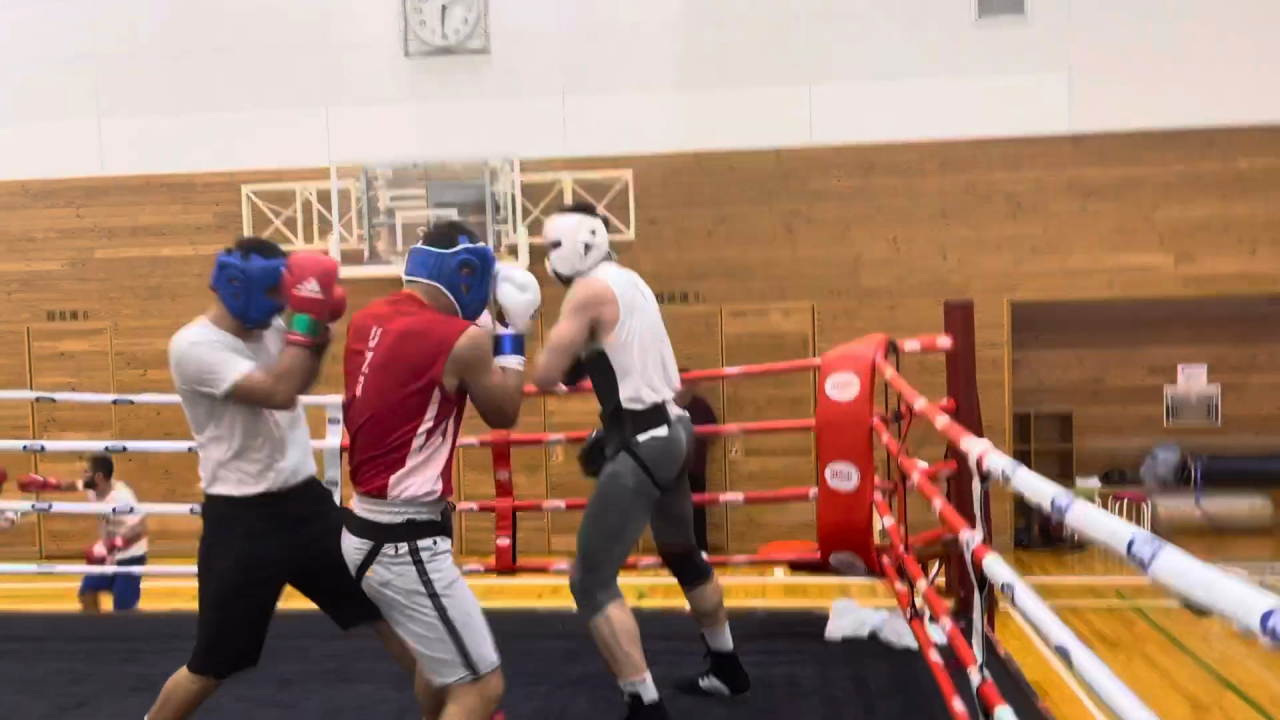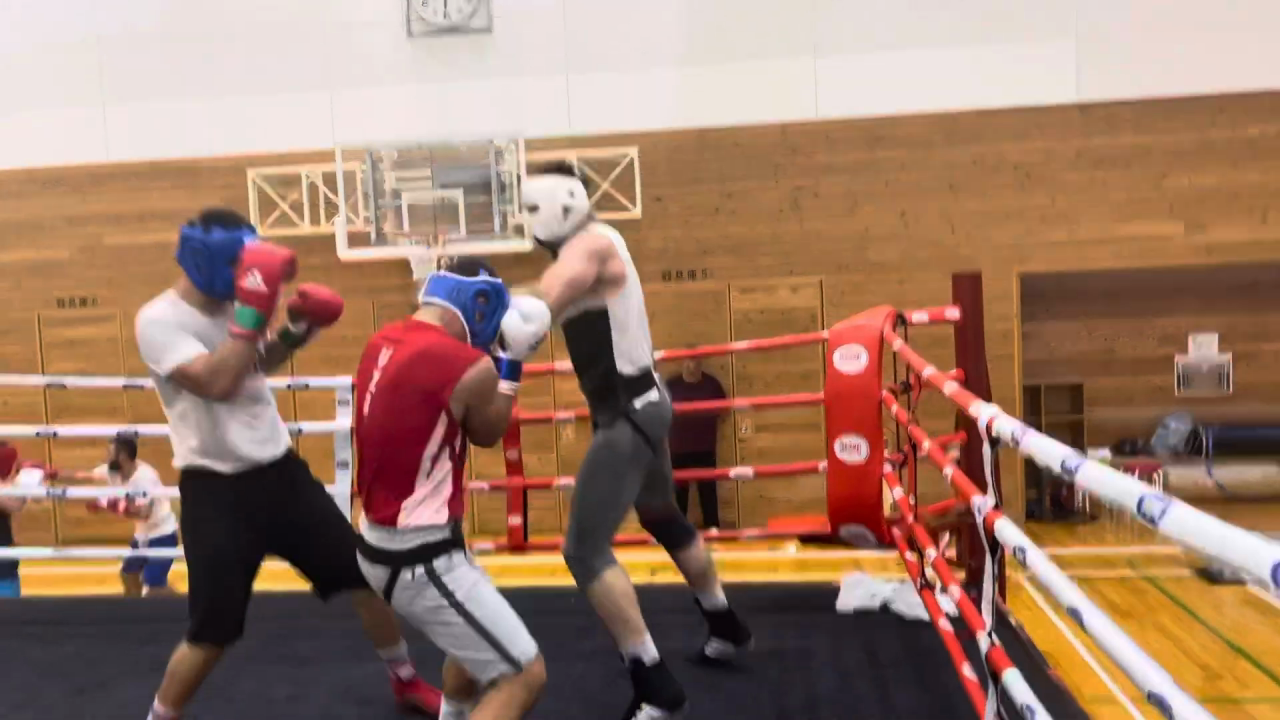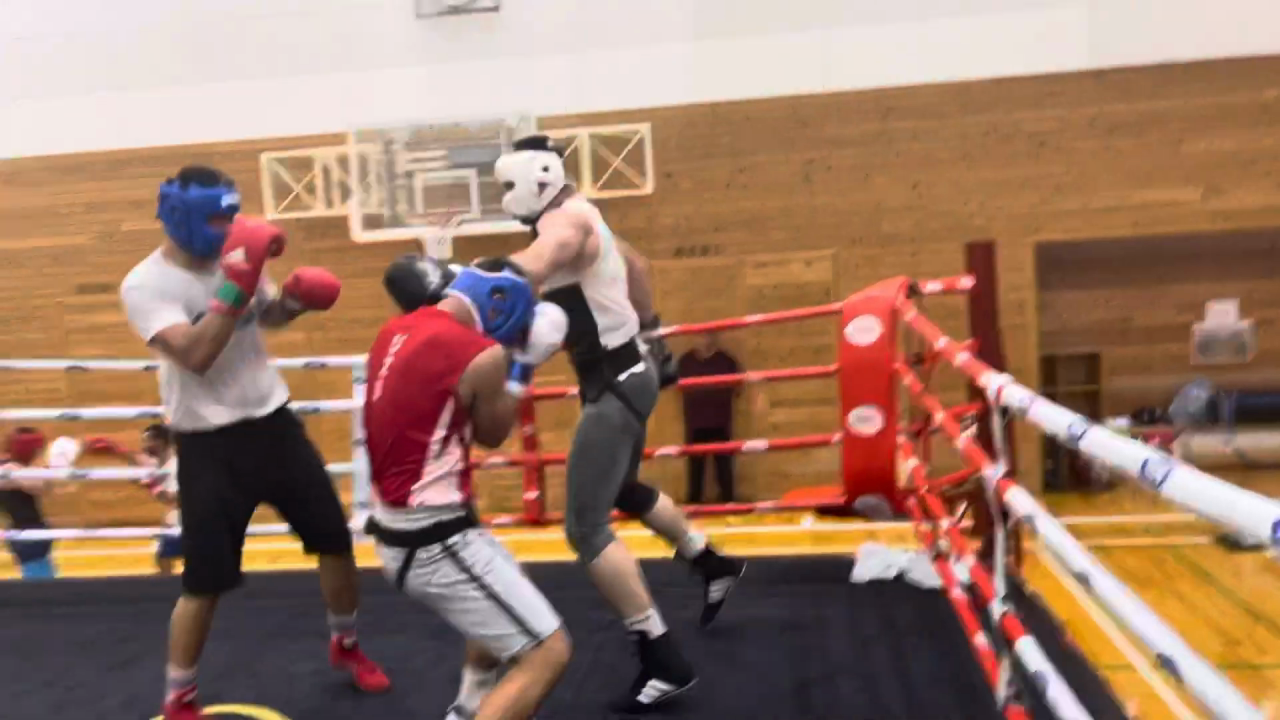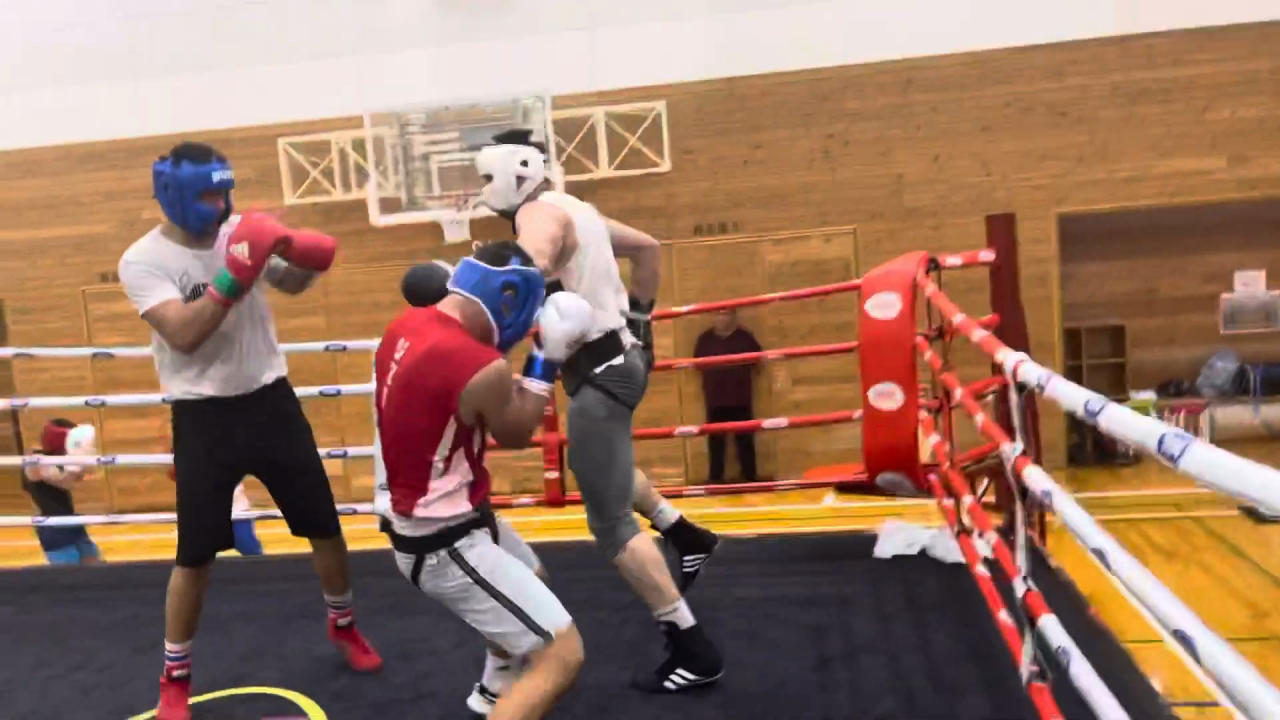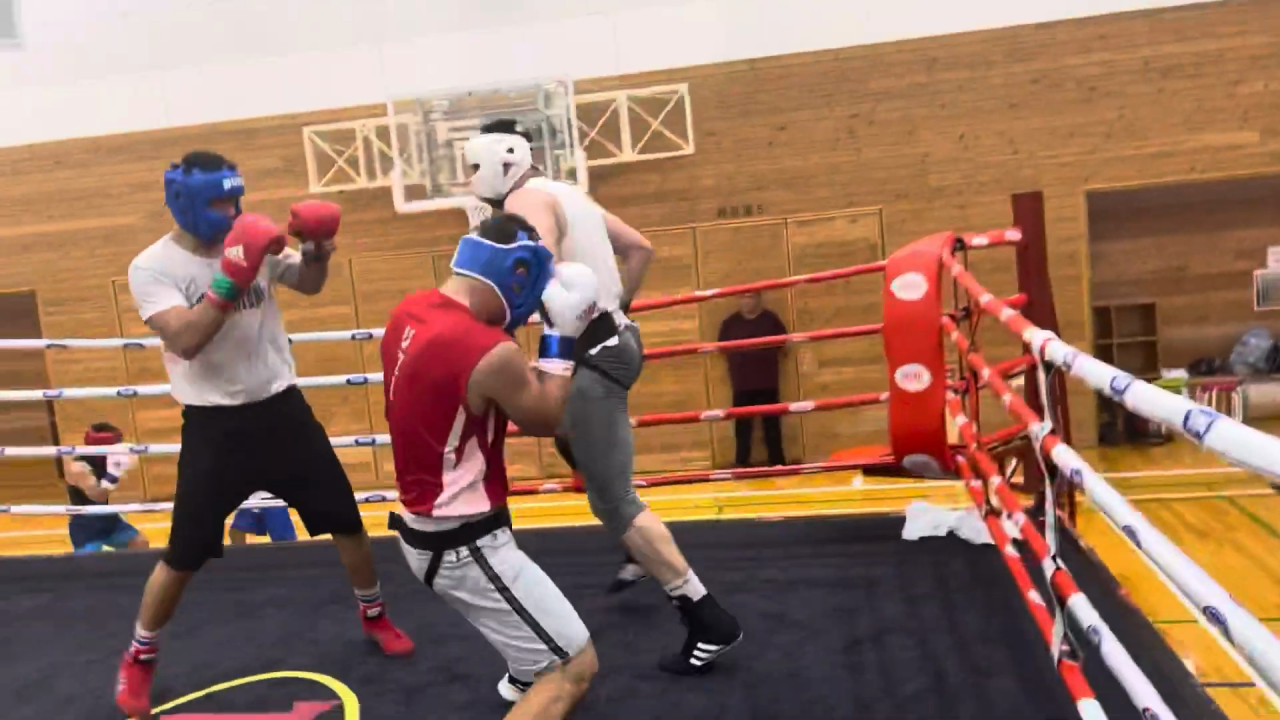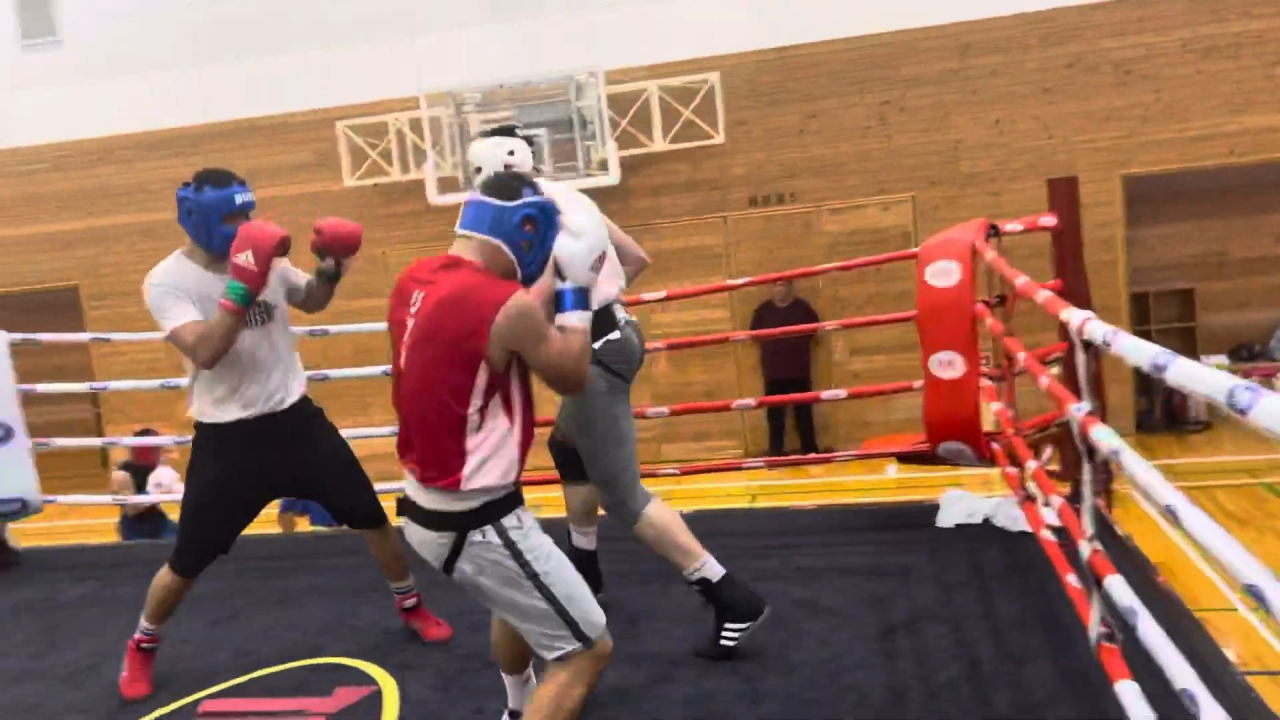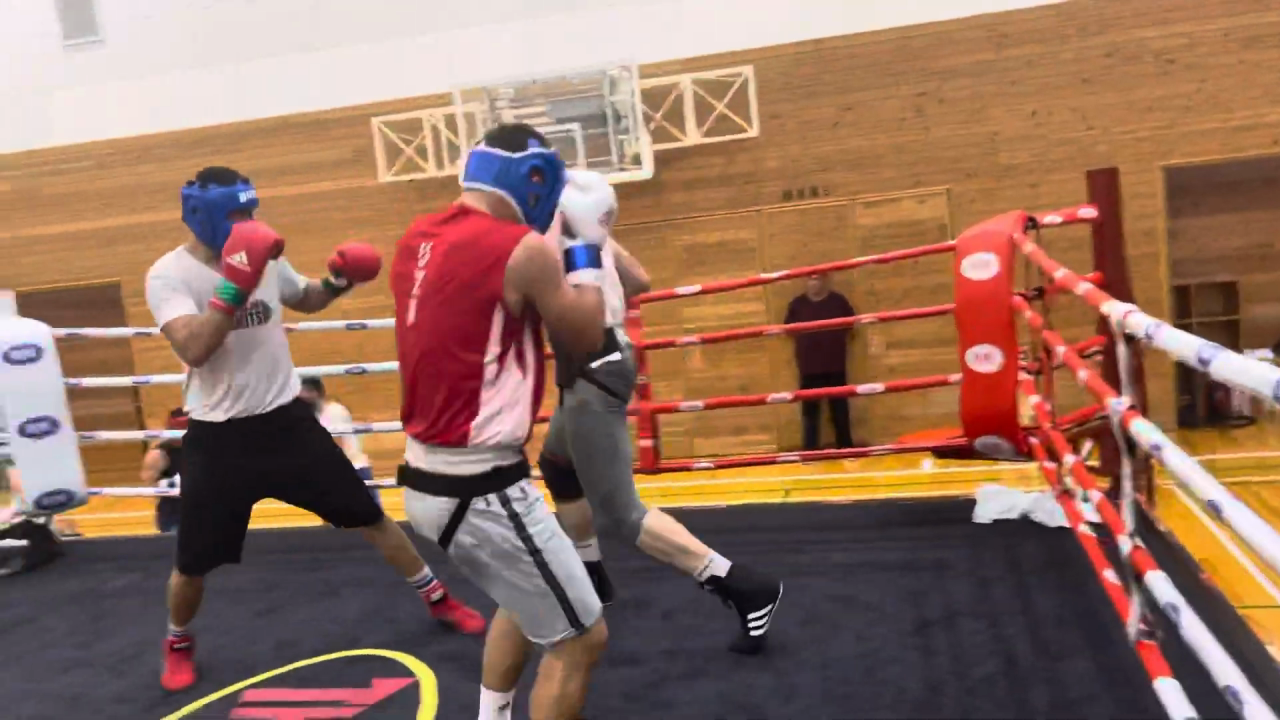
dt=0.1s
person 1, frame 1
left shoulder: (589, 291)
right shoulder: (630, 283)
left elbow: (544, 376)
left wrist: (570, 360)
right wrist: (606, 433)
left hip: (640, 449)
right hip: (670, 435)
left knee: (591, 585)
right knee: (684, 557)
right ankle: (728, 669)
person 1, frame 2
left shoulder: (592, 244)
right shoulder: (595, 250)
left elbow: (540, 299)
left hip: (627, 416)
right hip: (638, 405)
left knee: (586, 555)
right knee: (664, 520)
right ankle: (728, 628)
person 1, frame 3
left shoulder: (567, 219)
right shoulder: (574, 223)
left elbow: (527, 271)
right elbow: (637, 266)
right wrist: (653, 332)
left hip: (615, 388)
right hip: (627, 373)
left knee: (587, 530)
right knee: (621, 492)
left ankle: (664, 660)
right ankle: (712, 562)
person 1, frame 4
left shoulder: (540, 214)
right shoulder: (576, 210)
right elbow: (649, 246)
right wrist: (641, 313)
left hip: (601, 375)
right hip: (618, 359)
left knee: (609, 519)
right knee: (600, 466)
left ankle: (692, 648)
right ankle: (685, 534)
person 1, frame 5
left shoulder: (527, 201)
right shoulder: (570, 195)
right elbow: (640, 247)
left hip: (595, 355)
right hip: (614, 340)
left knee: (611, 498)
right knee: (573, 442)
left ankle: (710, 621)
right ankle: (644, 551)
person 1, frame 6
right shoulder: (571, 200)
right elbow: (637, 258)
left hip: (598, 350)
right hip: (613, 335)
left knee: (619, 493)
right knee: (567, 448)
left ankle: (731, 599)
right ankle: (584, 566)
person 1, frame 7
right shoulder: (586, 212)
right elbow: (637, 279)
left hip: (589, 369)
right hip: (609, 358)
left knee: (620, 515)
right knee: (556, 467)
left ankle: (747, 591)
right ankle: (593, 579)
person 2, frame 1
left shoulder: (267, 328)
right shoulder: (193, 346)
left elbow: (301, 376)
right elbow: (280, 396)
left wrist: (318, 326)
right wrist: (303, 317)
left hip: (303, 503)
right hip: (241, 520)
right knee: (218, 663)
person 2, frame 2
left shoulder: (239, 300)
right shoulder: (159, 322)
right elbow: (219, 383)
left wrist: (296, 330)
right wrist: (253, 311)
left hip: (278, 470)
right hip: (216, 490)
left knee: (360, 577)
right knee: (215, 632)
person 2, frame 3
left shoulder: (233, 263)
right shoulder: (146, 284)
left elbow: (272, 317)
right elbow: (197, 355)
left wrist: (297, 299)
right wrist: (236, 286)
left hip: (273, 427)
right hip: (210, 446)
left knee: (335, 542)
right knee: (204, 585)
left ankle: (346, 646)
person 2, frame 4
left shoulder: (236, 233)
right shoulder: (143, 260)
left elbow: (292, 282)
right elbow: (185, 335)
left wrist: (305, 259)
right wrist: (234, 272)
left hip: (270, 399)
right hip: (204, 415)
left knee: (323, 523)
right knee: (195, 556)
left ankle: (342, 626)
person 2, frame 5
left shoulder: (249, 241)
right shoulder: (152, 267)
left elbow: (308, 283)
right elbow: (187, 340)
left wrist: (316, 248)
right wrist: (232, 277)
left hip: (281, 409)
right hip: (214, 424)
left knee: (345, 522)
right knee: (185, 556)
left ankle: (374, 616)
right ankle: (139, 660)
person 2, frame 6
left shoulder: (263, 256)
right shoulder: (167, 282)
left elbow: (313, 298)
right elbow: (207, 352)
left wrist: (332, 264)
right wrist: (243, 282)
left hip: (292, 420)
right hip: (227, 437)
left knee: (368, 515)
right knee: (188, 563)
left ankle: (411, 605)
right ankle: (142, 645)
person 2, frame 7
left shoulder: (267, 256)
right shoulder: (168, 275)
left elbow: (309, 300)
right elbow: (194, 350)
left wrist: (340, 278)
right wrist: (234, 284)
left hip: (286, 421)
right hip: (222, 437)
left knee: (369, 517)
right knee: (194, 563)
left ankle: (439, 599)
right ankle: (178, 645)
person 3, frame 1
left shoulder: (367, 322)
right shoulder: (463, 339)
right elbow: (503, 414)
right wrist: (513, 330)
left hip: (369, 528)
right hip: (404, 542)
person 3, frame 2
left shoulder: (382, 343)
right shoulder: (469, 365)
right elbow: (488, 433)
right wrist: (509, 362)
left hip: (384, 547)
right hip: (420, 560)
left knee: (483, 633)
right knee: (522, 677)
person 3, frame 3
left shoulder: (395, 330)
right shoulder: (480, 355)
right elbow: (491, 433)
right wrist: (525, 362)
left hip: (397, 529)
right hip: (435, 542)
left knee: (504, 603)
right knee: (547, 654)
person 3, frame 4
left shoulder: (406, 326)
right shoulder: (481, 367)
right elbow: (518, 432)
right wrist: (547, 358)
left hip: (420, 526)
right hip: (446, 545)
left knee: (527, 574)
right knee: (561, 656)
person 3, frame 5
left shoulder: (410, 312)
right shoulder: (490, 351)
right elbow: (544, 419)
right wrist: (563, 335)
left hip: (427, 526)
right hip: (462, 543)
left knee: (530, 588)
right knee: (573, 667)
person 3, frame 6
left shoulder: (415, 281)
right shoulder: (509, 306)
right elbow: (570, 376)
right wrist: (576, 286)
left hip: (426, 512)
right hip: (478, 524)
left knee: (526, 601)
right knee: (585, 652)
person 3, frame 7
left shoulder: (417, 239)
right shoulder: (522, 247)
right elbow: (585, 337)
right wrist: (584, 247)
left hip: (426, 483)
right hip: (483, 492)
left knee: (526, 596)
right knee: (581, 639)
